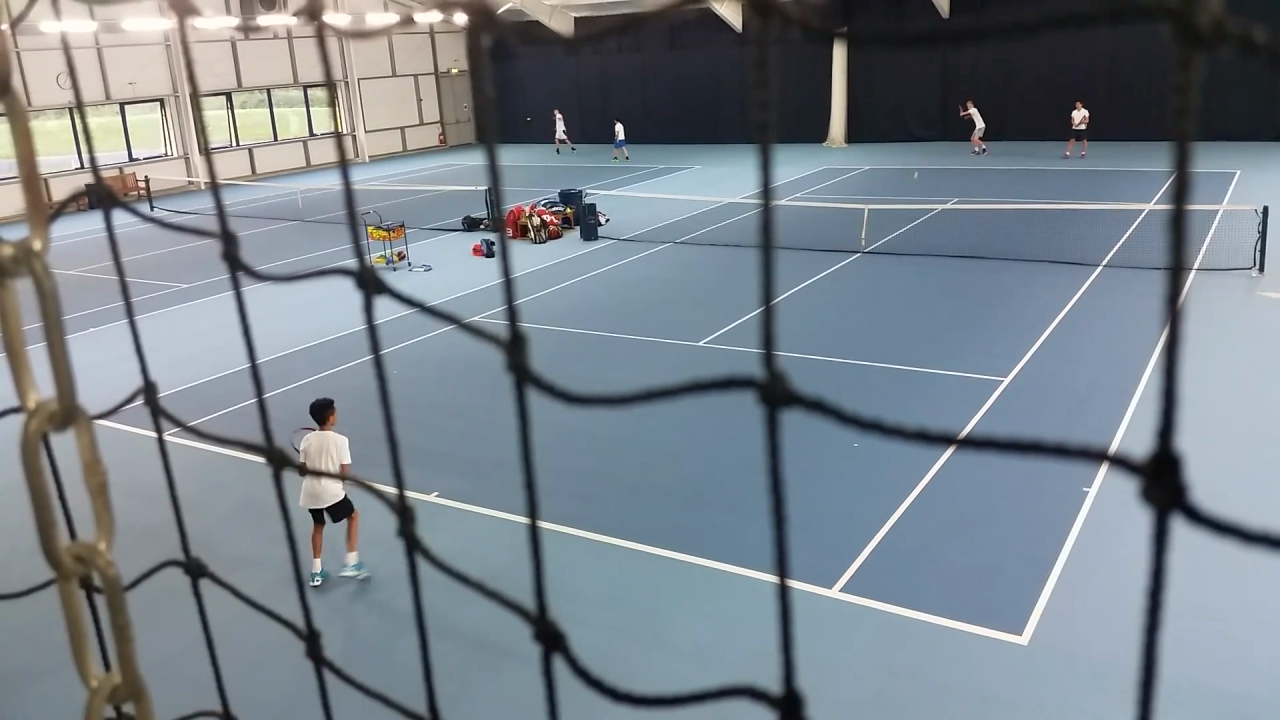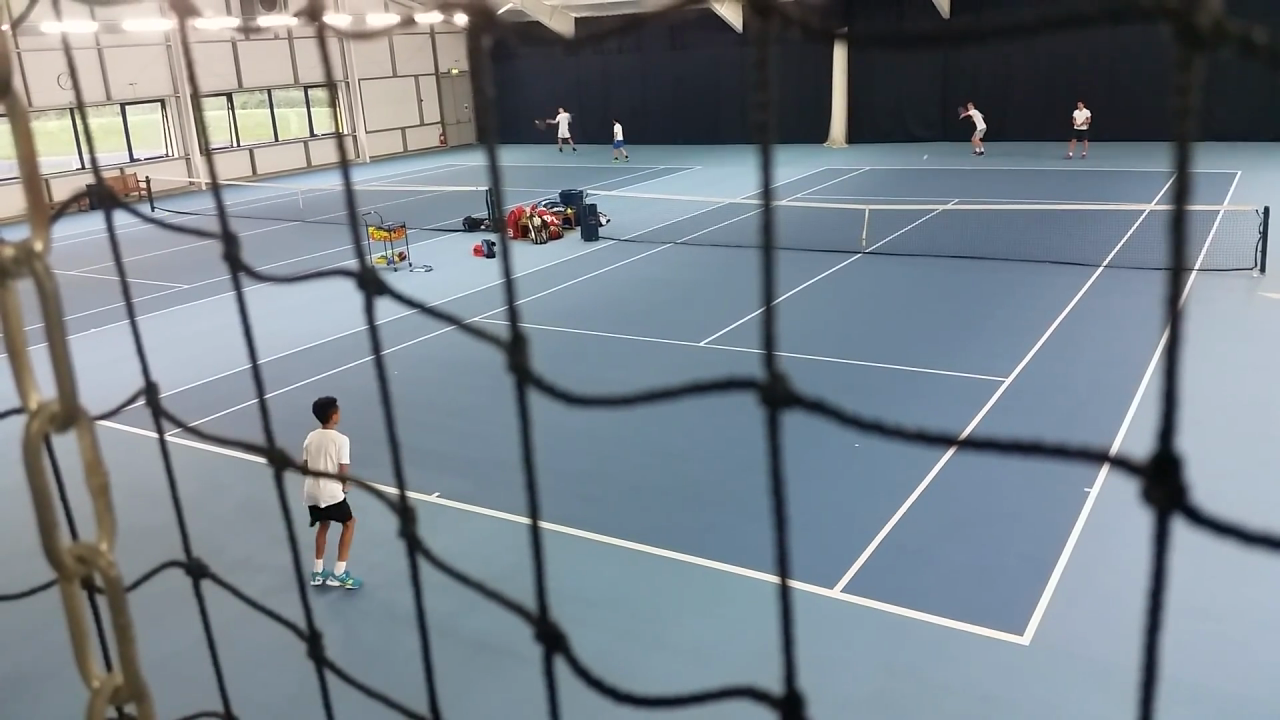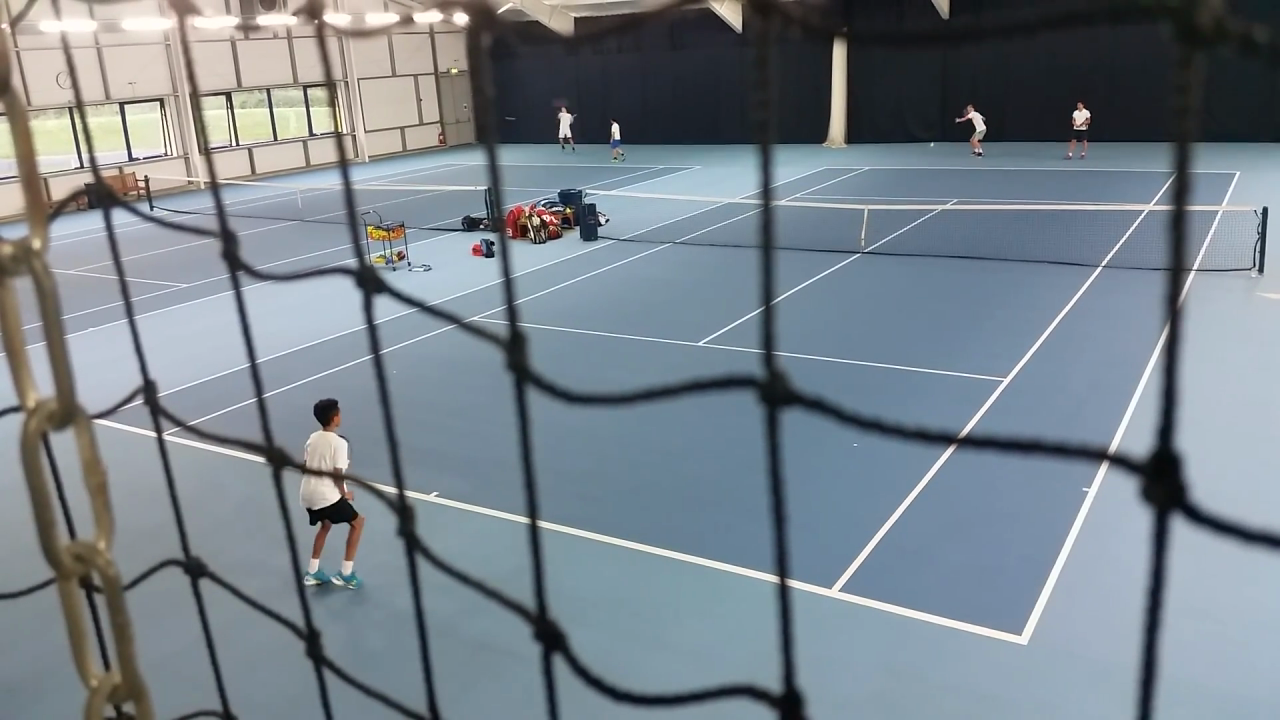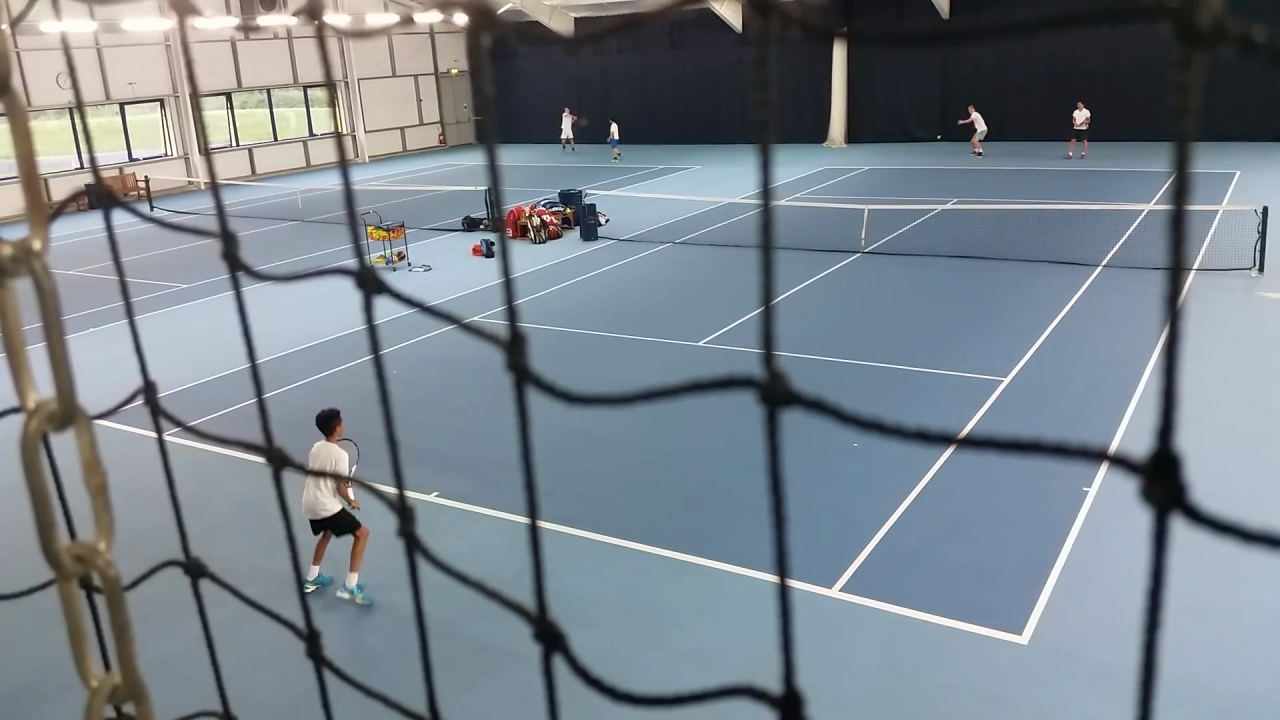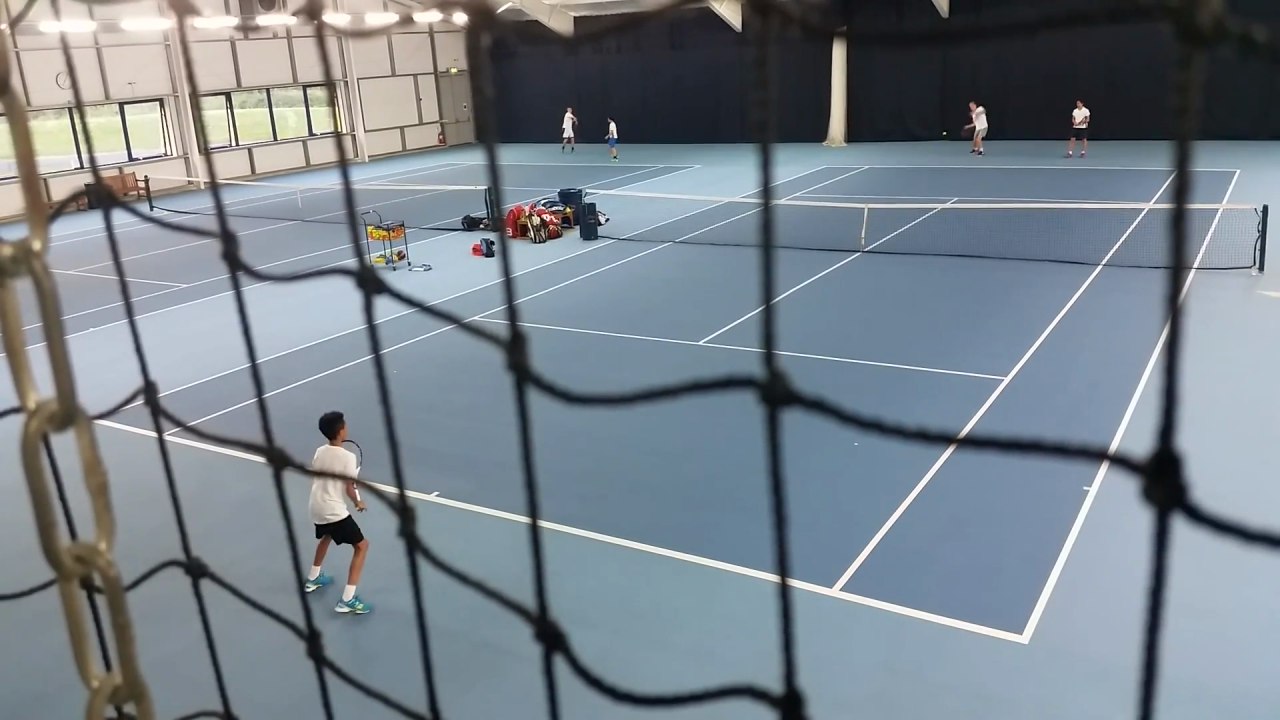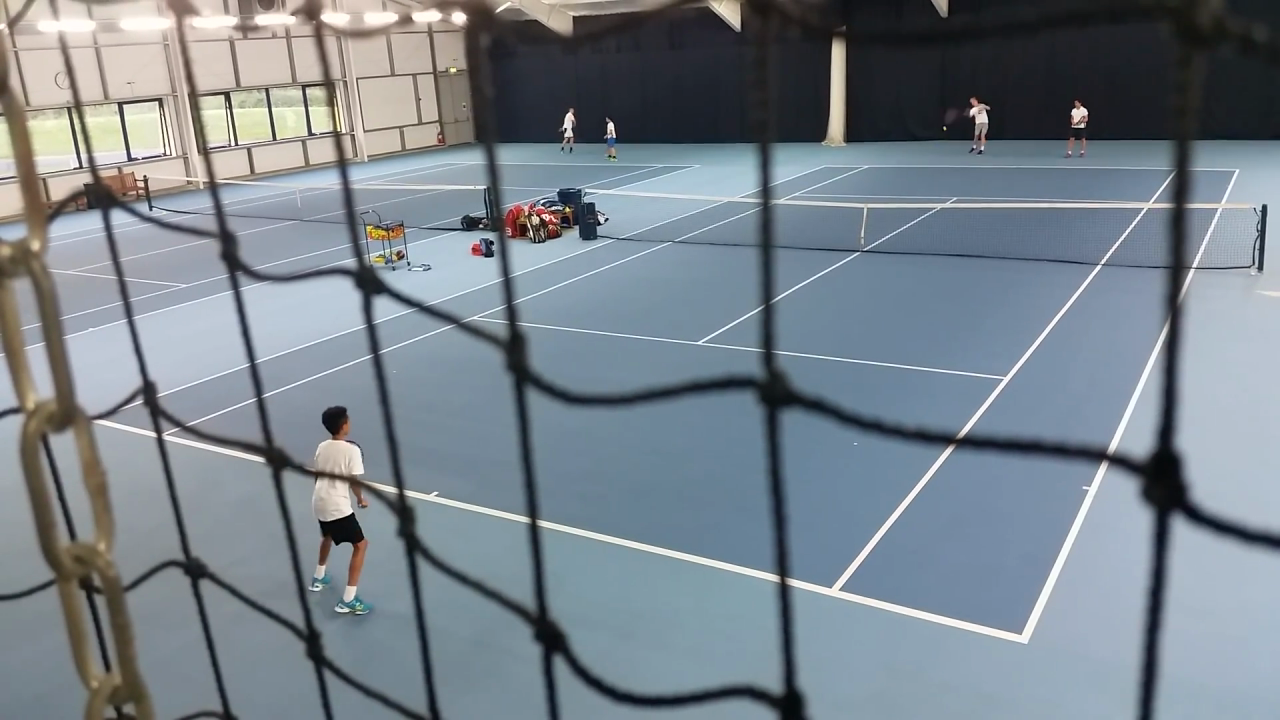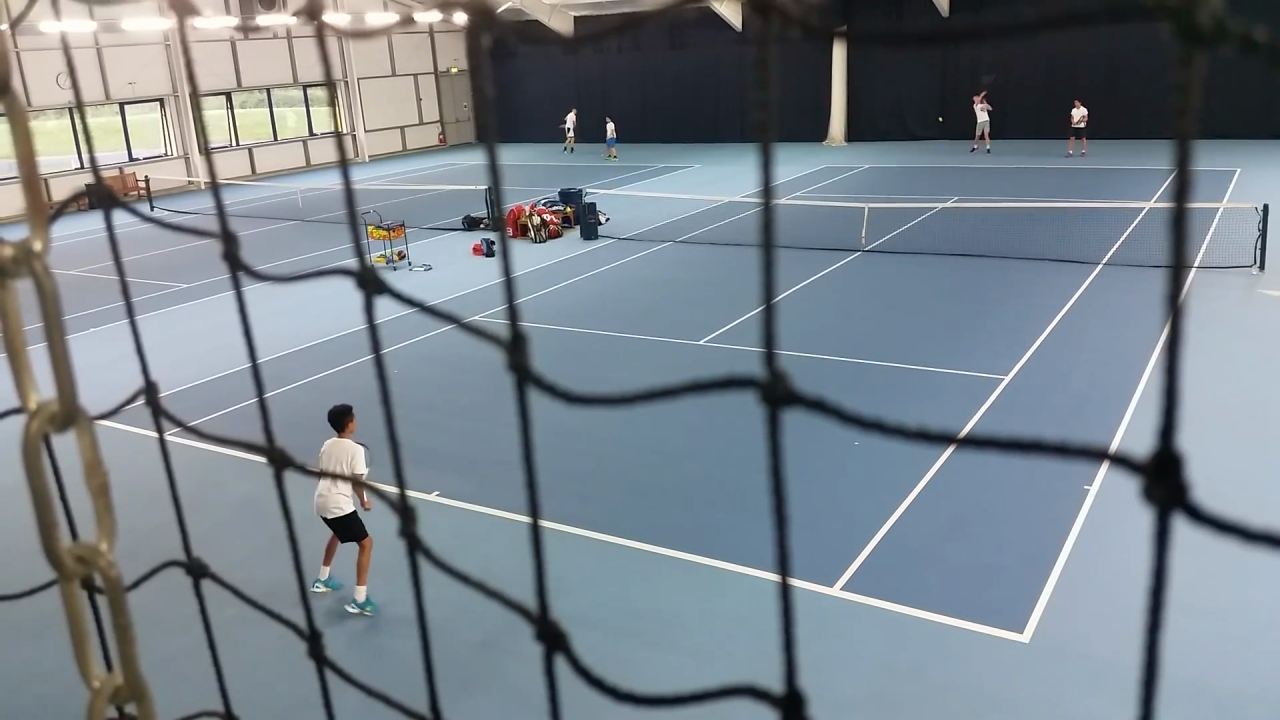
dt=0.1s
person 1, frame 1
left shoulder: (307, 440)
right shoulder: (340, 441)
left elbow: (303, 470)
right elbow: (344, 471)
left hip: (311, 493)
right hip: (333, 492)
left knee: (318, 526)
right knee: (352, 517)
left ankle: (316, 572)
right ankle: (350, 564)
person 1, frame 2
left shoulder: (311, 437)
right shoulder: (342, 440)
left elbow: (306, 467)
right elbow: (343, 471)
right wrist: (343, 488)
left hip: (311, 492)
right hip: (332, 493)
left knee: (323, 525)
right knee: (349, 524)
left ankle: (318, 572)
right ankle: (339, 573)
person 1, frame 3
left shoulder: (312, 438)
right shoulder: (339, 443)
left elbow: (307, 467)
right elbow: (337, 475)
right wrist: (344, 493)
left hip: (308, 494)
right hip: (326, 495)
left knee: (325, 525)
right knee: (358, 522)
left ankle: (312, 572)
right ankle: (345, 573)
person 1, frame 4
left shoulder: (316, 448)
right shoulder: (340, 454)
right elbow: (340, 488)
right wrist: (352, 502)
left hip: (310, 504)
right hip: (328, 506)
left knee: (327, 533)
right knee: (362, 534)
left ankle: (312, 578)
right ankle: (350, 587)
person 1, frame 5
left shoulder: (319, 452)
right shoulder: (348, 457)
right elbow: (349, 489)
right wrist: (358, 502)
left hip: (316, 508)
right hip: (335, 511)
left knee: (327, 535)
right knee: (361, 546)
left ankle: (313, 578)
right ankle: (348, 599)
person 1, frame 6
left shoulder: (321, 448)
right shoulder: (352, 450)
left elbow: (319, 476)
right elbow: (355, 483)
right wrist: (361, 499)
left hip: (320, 504)
right hip: (338, 508)
left knee: (329, 535)
right knee: (360, 545)
left ankle: (319, 578)
right ankle: (348, 599)
person 1, frame 7
left shoulder: (327, 445)
right shoulder: (355, 449)
right elbow: (357, 483)
right wrist: (364, 502)
left hip: (322, 501)
right hip: (340, 505)
left knee: (338, 534)
right knee: (365, 543)
left ankle: (323, 579)
right ankle: (359, 599)
